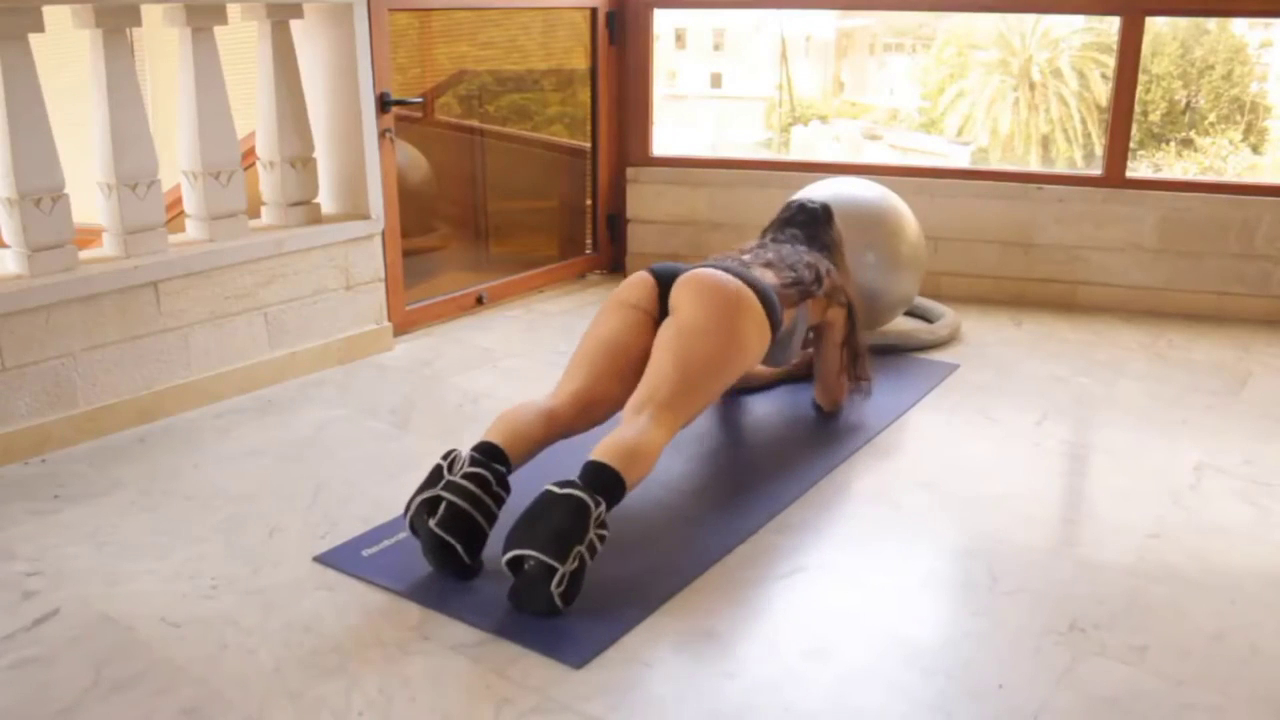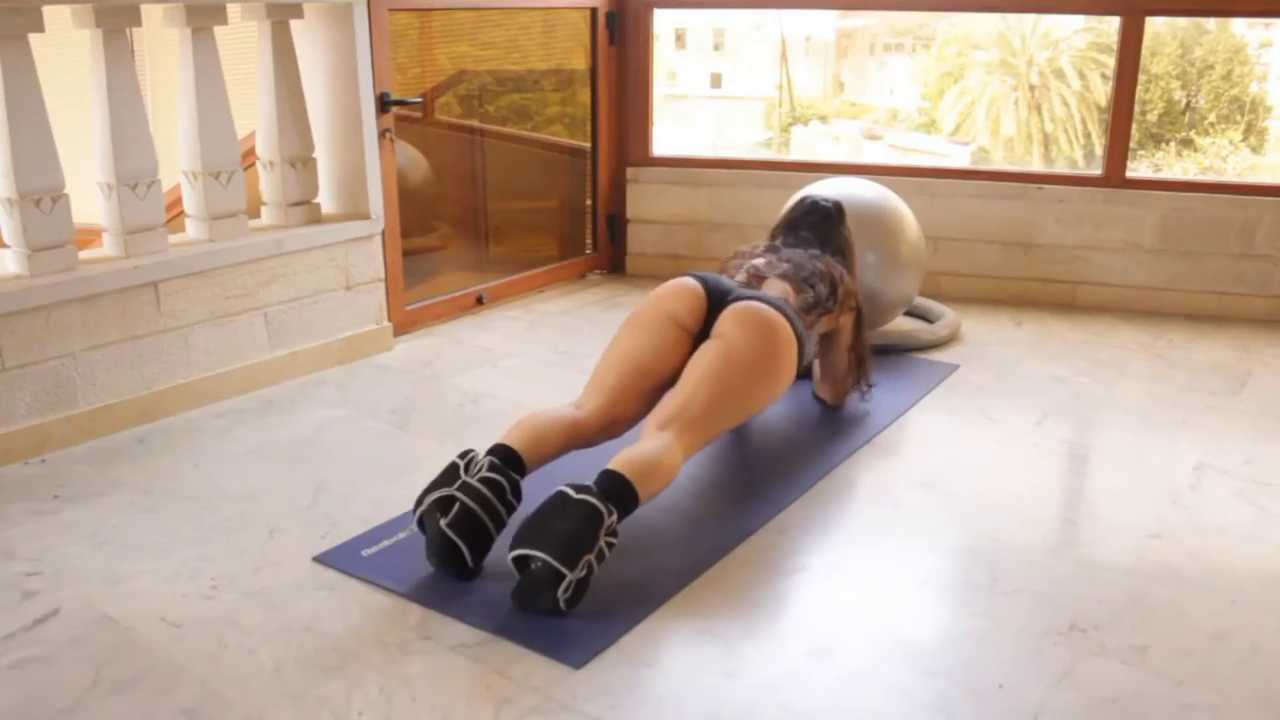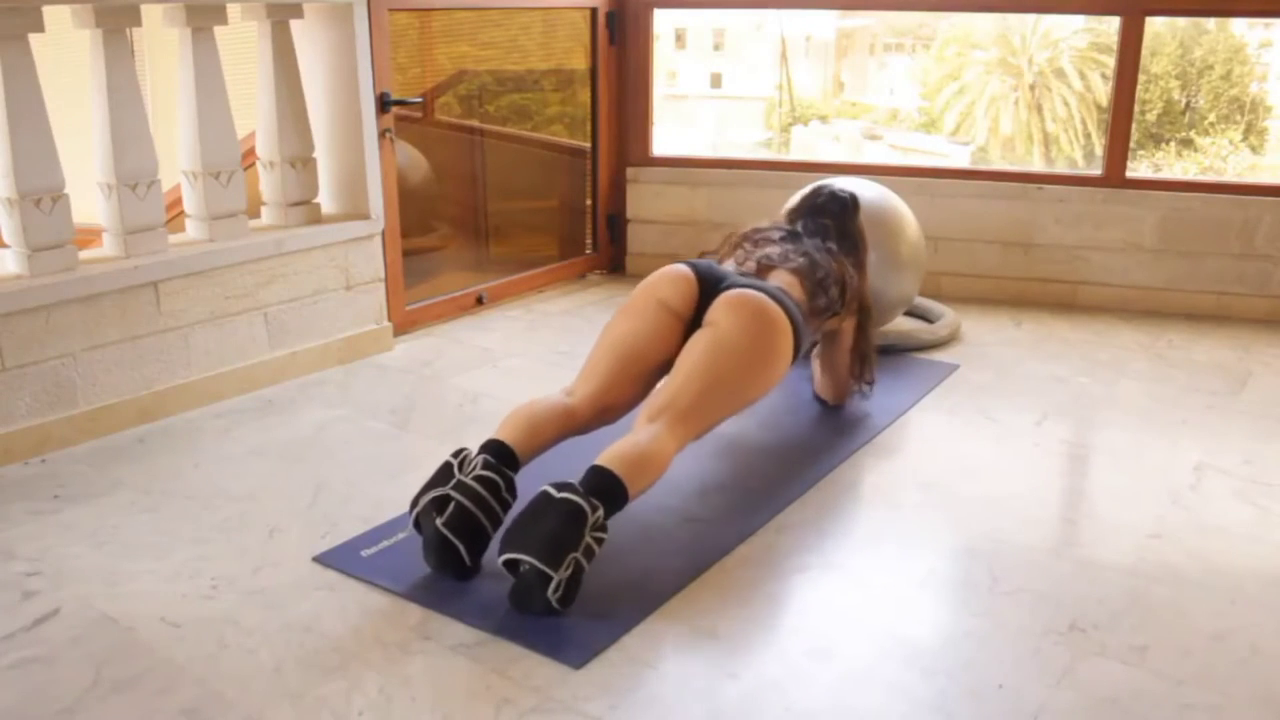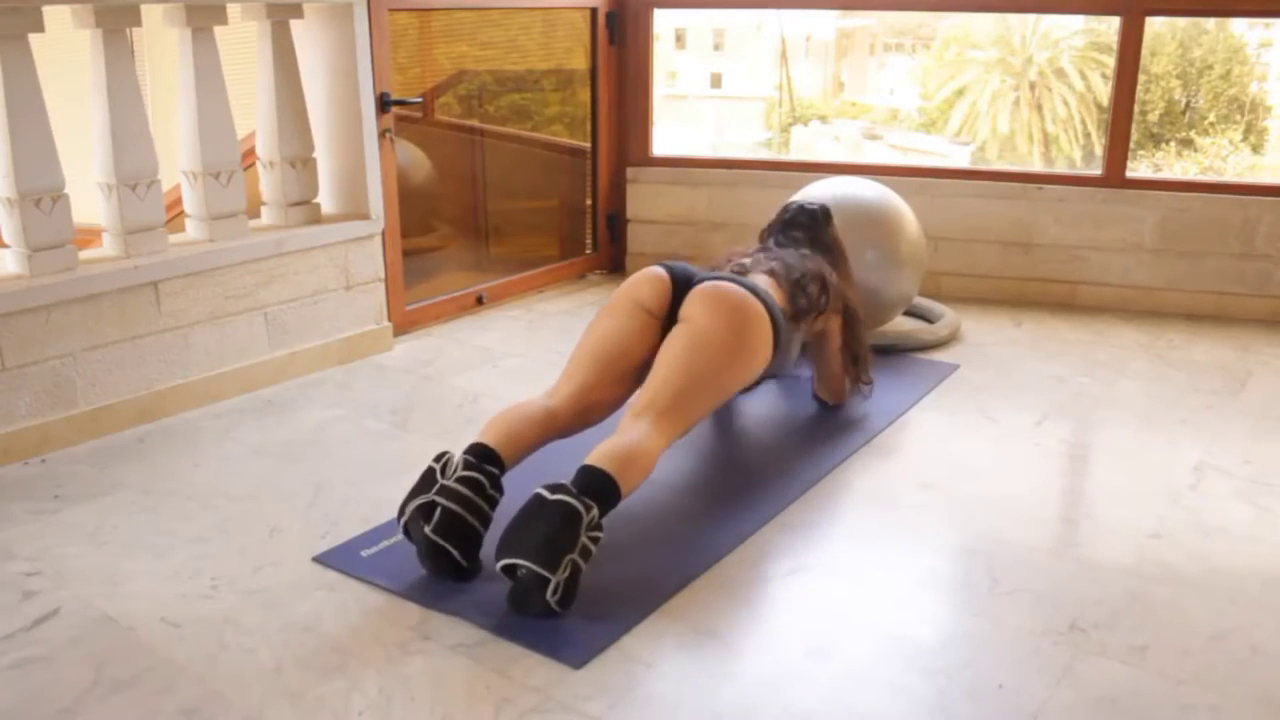
dt=0.4s
person 1, frame 1
left shoulder: (748, 256)
right shoulder: (828, 286)
left elbow: (726, 374)
right elbow: (830, 400)
left wrist: (791, 369)
right wrist: (812, 365)
left hip: (654, 279)
right hip: (724, 296)
left knee: (564, 408)
right knee: (649, 419)
left ankle: (476, 470)
right ankle: (579, 506)
person 1, frame 2
left shoulder: (748, 255)
right shoulder: (839, 288)
left elbow: (721, 342)
right elbow: (834, 392)
left wrist: (795, 363)
right wrist: (815, 361)
left hip: (690, 291)
right hip: (765, 327)
left knee: (588, 414)
right knee: (669, 436)
left ankle: (491, 473)
right ankle: (593, 510)
person 1, frame 3
left shoulder: (761, 234)
right shoulder: (843, 280)
right elbow: (834, 393)
right wrist: (817, 361)
left hip: (684, 278)
right hip: (759, 315)
left knee: (580, 402)
right knee: (663, 427)
left ankle: (484, 472)
right ankle: (582, 507)
person 1, frame 4
left shoulder: (743, 259)
right shoulder: (824, 287)
left elbow: (713, 367)
right elbow: (833, 393)
left wrist: (765, 363)
left hip: (659, 281)
right hip: (731, 308)
left knee: (562, 405)
right knee: (648, 425)
left ankle: (470, 473)
right ankle: (574, 507)
